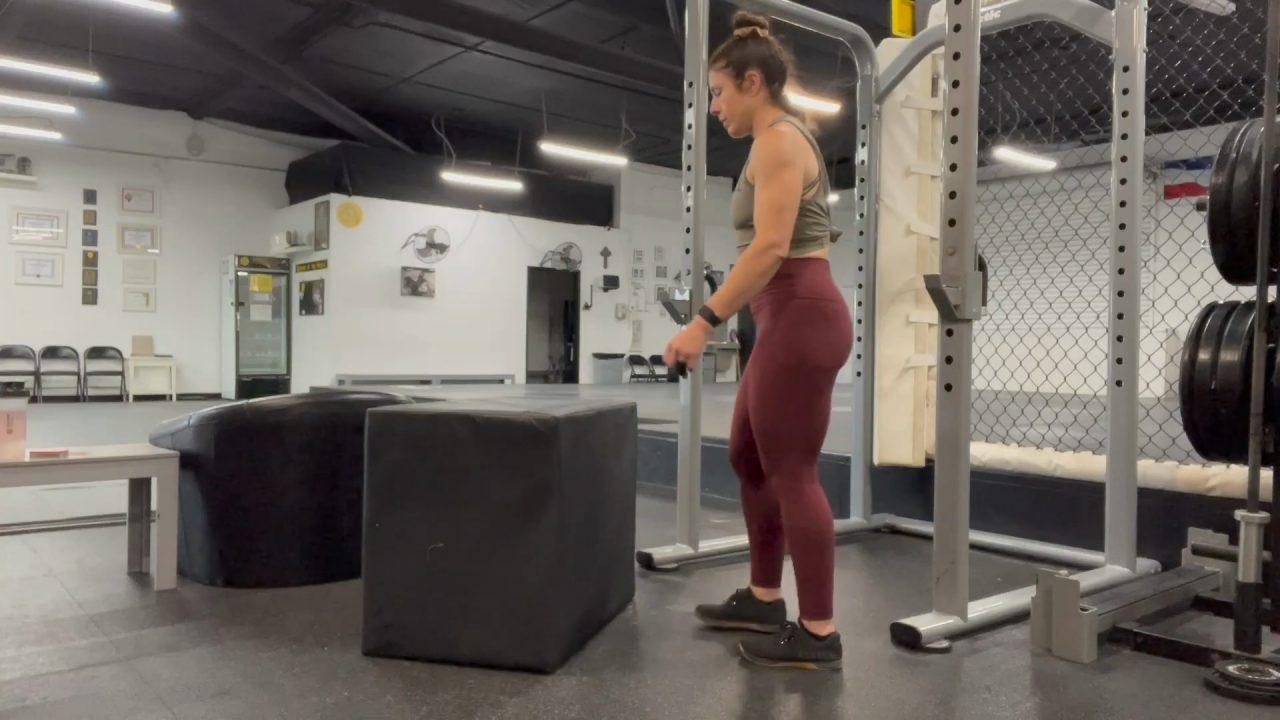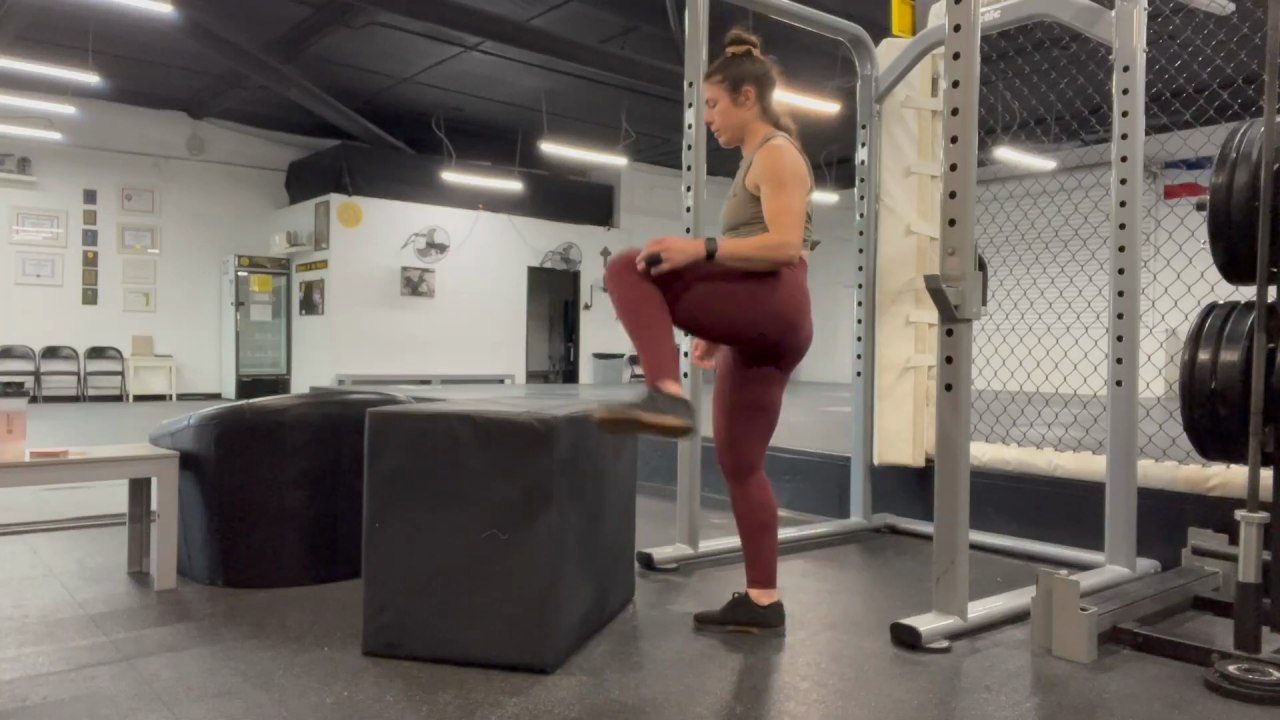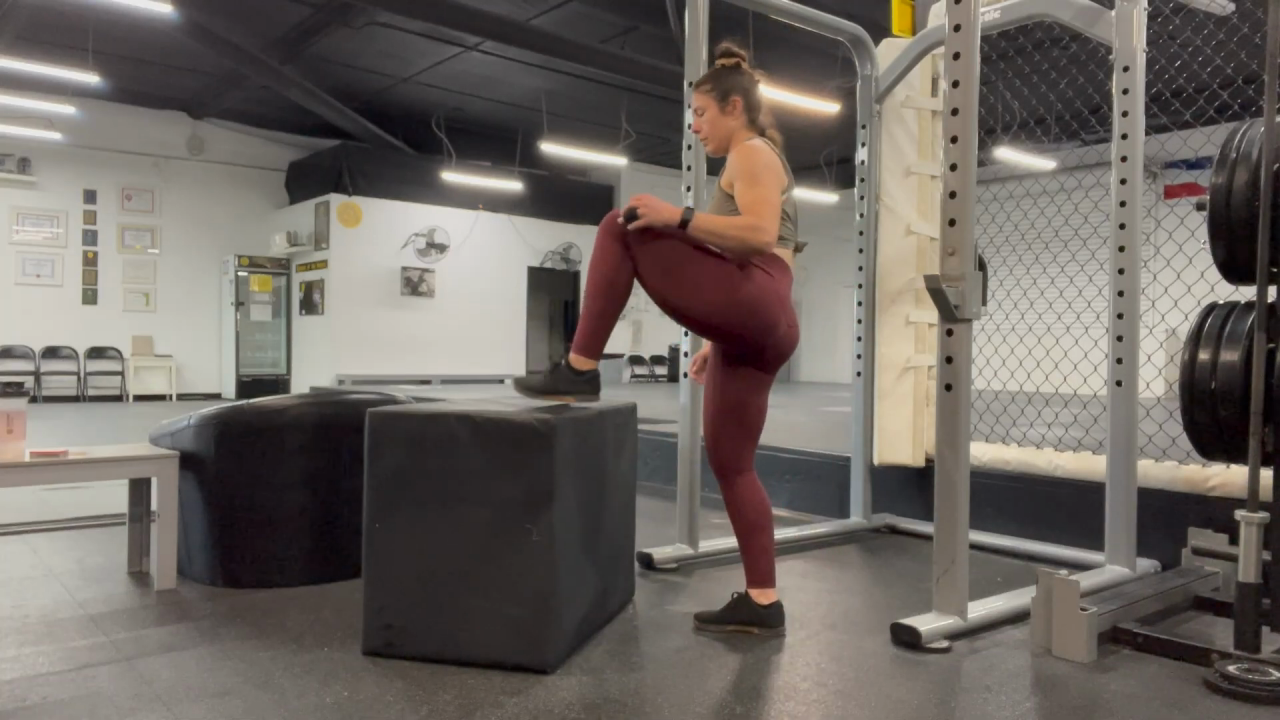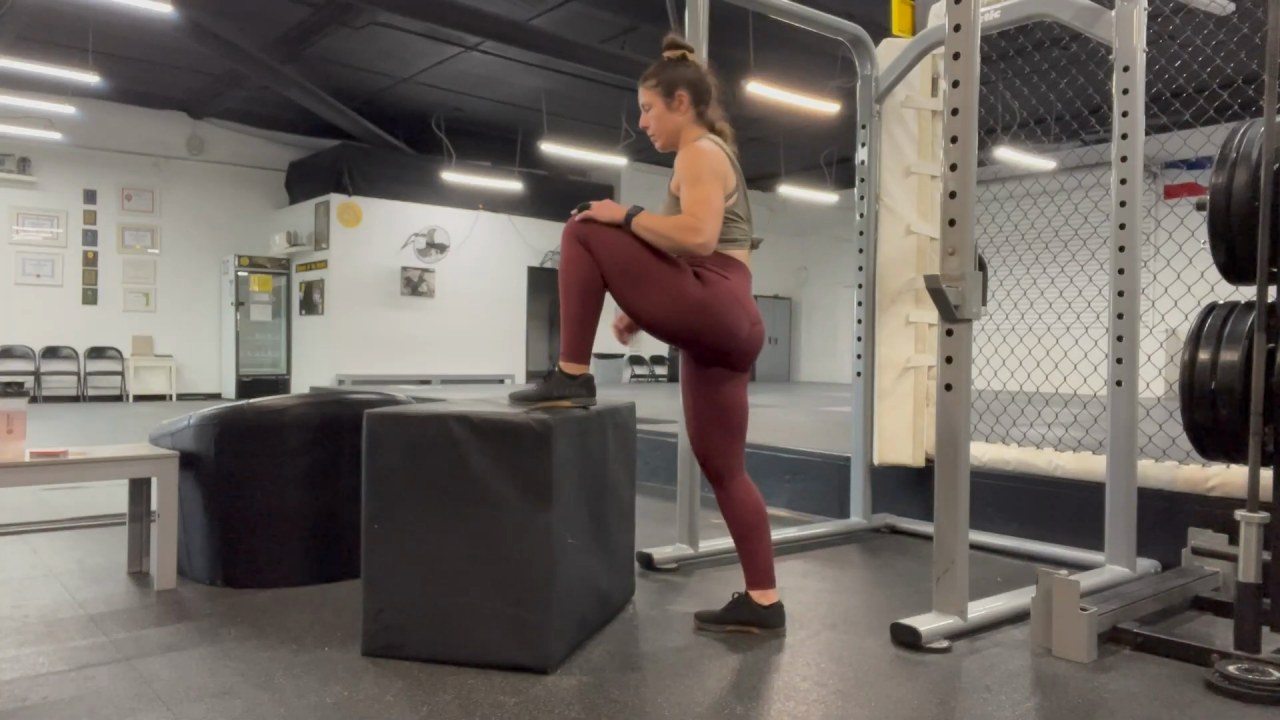
dt=0.5s
person 1, frame 1
left shoulder: (778, 141)
right shoulder: (785, 143)
left elbow: (770, 247)
left wrist: (704, 321)
left hip: (800, 317)
right hip: (796, 317)
left knee: (791, 474)
right knee: (749, 458)
left ankle: (818, 634)
right ankle: (764, 598)
person 1, frame 2
left shoulder: (776, 152)
right shoulder: (760, 160)
left elbow: (785, 246)
left wrist: (702, 251)
right wrist: (717, 326)
left hip: (772, 307)
right hip: (770, 323)
left knee: (629, 269)
right knee: (739, 463)
left ankle: (666, 394)
right ankle: (762, 601)
person 1, frame 3
left shoulder: (752, 153)
right shoulder: (753, 161)
left elbow: (761, 235)
left wrist: (679, 217)
right wrist: (715, 342)
left hip: (750, 308)
right hip: (761, 329)
left knee: (621, 229)
right knee: (731, 464)
left ankle: (581, 368)
right ankle: (762, 602)
person 1, frame 4
left shoulder: (699, 153)
right shoulder: (714, 156)
left elbow: (698, 238)
left wrist: (626, 215)
right wrist: (645, 312)
left hip: (711, 312)
right hip: (730, 327)
left knee: (584, 233)
right knee: (722, 468)
left ankle: (572, 376)
right ankle: (762, 601)
